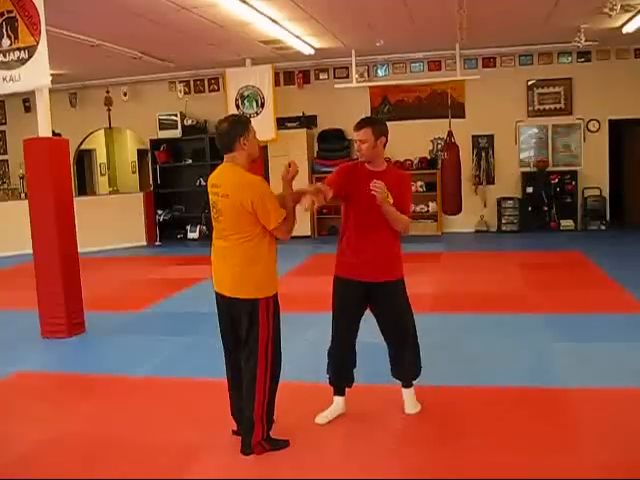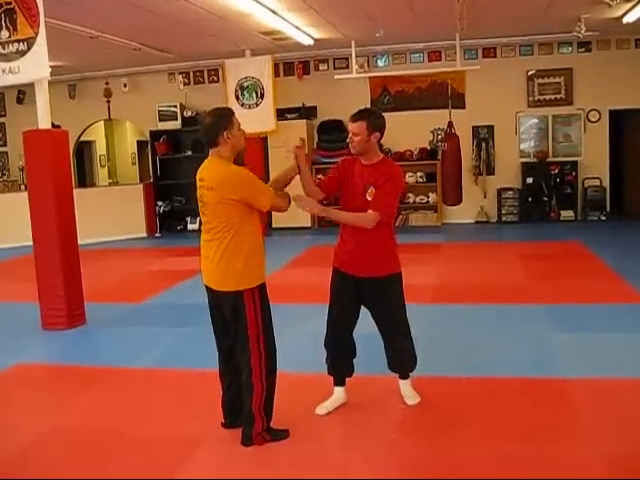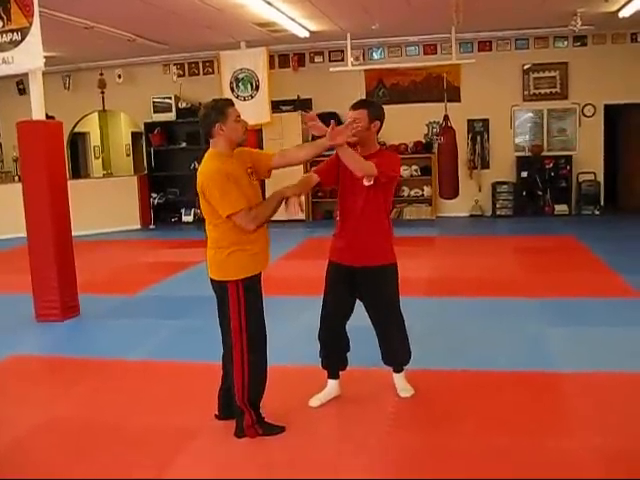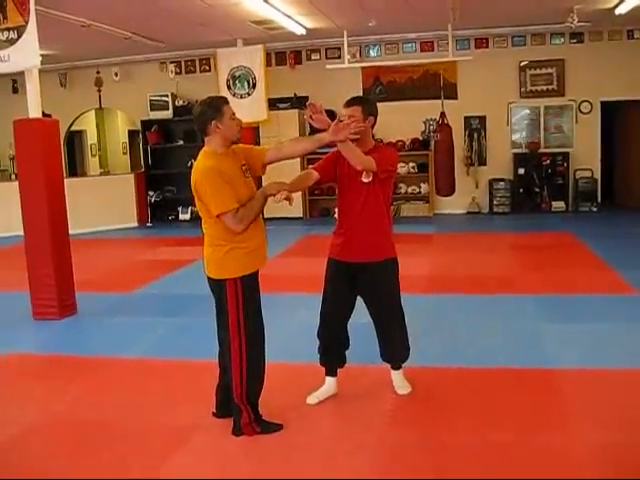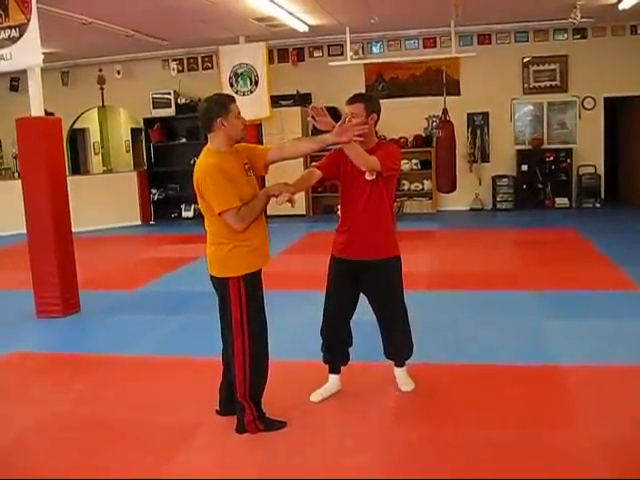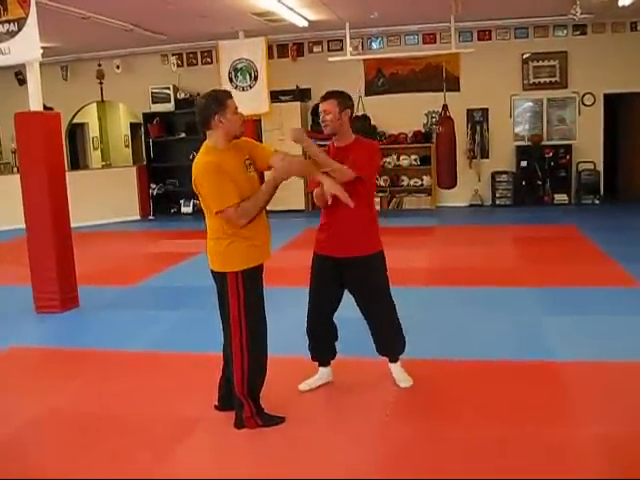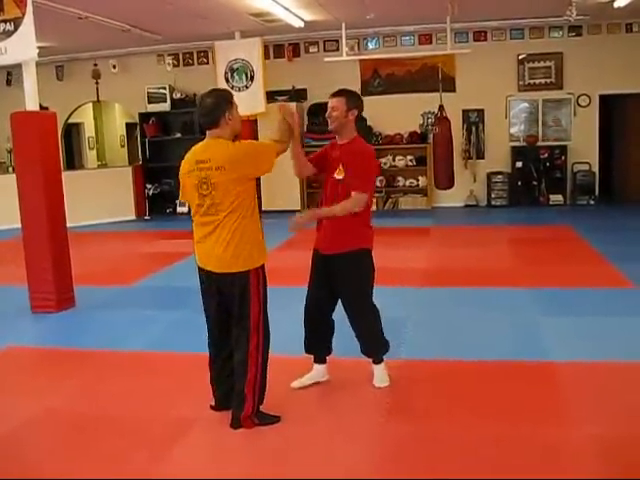
dt=0.7s
person 1, frame 1
left shoulder: (216, 180)
right shoulder: (252, 184)
right elbow: (283, 231)
left wrist: (287, 193)
right wrist: (291, 191)
left hip: (225, 286)
right hip: (253, 289)
left knee: (237, 358)
right knee: (261, 362)
left ankle: (244, 421)
right ankle: (256, 437)
person 1, frame 2
left shoulder: (207, 173)
right shoulder: (234, 176)
right elbow: (282, 203)
left wrist: (280, 178)
right wrist: (284, 181)
left hip: (217, 277)
right hip: (241, 280)
left knee: (231, 350)
right knee: (258, 352)
left ankle: (234, 413)
right ankle: (257, 428)
person 1, frame 3
left shoulder: (243, 157)
right shoulder: (215, 171)
left elbow: (287, 156)
right elbow: (250, 221)
left wrist: (325, 143)
right wrist: (281, 195)
left hip: (243, 267)
right hip: (234, 270)
left knee: (240, 342)
right knee: (246, 344)
left ankle: (229, 405)
right ankle: (248, 420)
person 1, frame 4
left shoulder: (238, 154)
right shoulder: (208, 169)
left elbow: (283, 150)
right elbow: (238, 222)
left wrist: (327, 137)
right wrist: (265, 192)
left hip: (241, 264)
right hip: (232, 268)
left knee: (235, 339)
right knee: (246, 342)
left ankle: (227, 403)
right ankle: (247, 418)
person 1, frame 5
left shoulder: (240, 153)
right shoulder: (210, 168)
left elbow: (284, 150)
right elbow: (238, 220)
left wrist: (331, 139)
right wrist: (268, 192)
left hip: (243, 263)
right hip: (234, 266)
left knee: (239, 338)
right knee: (248, 341)
left ankle: (230, 401)
right ankle: (250, 416)
person 1, frame 6
left shoulder: (243, 146)
right shoulder: (209, 164)
left elbow: (287, 162)
right elbow: (240, 216)
left wrist: (324, 180)
right wrist: (275, 179)
left hip: (245, 257)
right hip: (233, 262)
left knee: (240, 331)
right knee: (246, 334)
left ankle: (229, 396)
right ankle: (247, 411)
person 1, frame 7
left shoulder: (190, 160)
right shoulder: (241, 152)
left elbow: (192, 206)
right elbow: (282, 144)
right wrist: (288, 122)
left hip: (207, 262)
right hip: (241, 262)
left knee: (220, 332)
right knee: (251, 335)
left ankle: (223, 396)
right ankle: (247, 412)
person 2, frame 1
left shoulder: (400, 179)
right shoulder: (348, 172)
left elbow: (404, 226)
right elbow: (325, 191)
left wrist: (384, 202)
right wrist: (315, 194)
left hip: (386, 274)
right hip: (348, 272)
left knee: (401, 333)
right knee: (341, 338)
left ankle: (408, 390)
right ankle: (338, 400)
person 2, frame 2
left shoulder: (391, 174)
right shoulder: (345, 167)
left elbow: (369, 220)
right elbow: (318, 193)
left wrist: (322, 211)
right wrist: (303, 165)
left hip: (381, 268)
right hip: (345, 265)
left knee: (394, 327)
right knee: (337, 329)
left ankle: (405, 382)
right ankle: (339, 391)
person 2, frame 3
left shoulder: (390, 160)
right shoulder: (342, 157)
left elbow: (363, 170)
right elbow: (312, 178)
right wrist: (293, 192)
left hip: (378, 258)
right hip: (341, 256)
left knee: (388, 319)
right knee: (331, 321)
left ankle: (399, 374)
right ankle: (332, 383)
person 2, frame 4
left shoulder: (387, 155)
right shoulder: (338, 156)
left elbow: (363, 164)
right elbow: (312, 175)
left wrist: (331, 130)
right wrist: (288, 187)
left hip: (378, 255)
right hip: (341, 254)
left knee: (389, 317)
right knee: (331, 319)
left ankle: (397, 372)
right ankle: (330, 380)
person 2, frame 5
left shoulder: (390, 152)
right shoulder: (340, 154)
left elbow: (367, 164)
right elbow: (314, 173)
left wrist: (333, 131)
right wrist: (290, 188)
left hip: (382, 253)
right hip: (344, 252)
left knee: (392, 314)
right knee: (334, 317)
left ankle: (400, 369)
right ankle: (334, 378)
person 2, frame 6
left shoulder: (367, 149)
right shoulder: (326, 154)
left elbow: (342, 173)
right elbow: (319, 199)
left wrist: (308, 145)
right wrist: (324, 191)
left hip: (363, 249)
right hip: (326, 247)
left knee: (378, 309)
right knee: (318, 311)
left ankle: (394, 364)
right ankle: (324, 369)
person 2, frame 7
left shoulder: (361, 153)
right shoulder: (331, 149)
left elbow: (357, 203)
right elbow: (302, 172)
left wrist: (314, 214)
right wrist: (295, 134)
left hip: (353, 247)
right hip: (326, 244)
left knee: (360, 308)
right knee: (316, 307)
left ankle: (378, 364)
right ankle: (319, 367)
